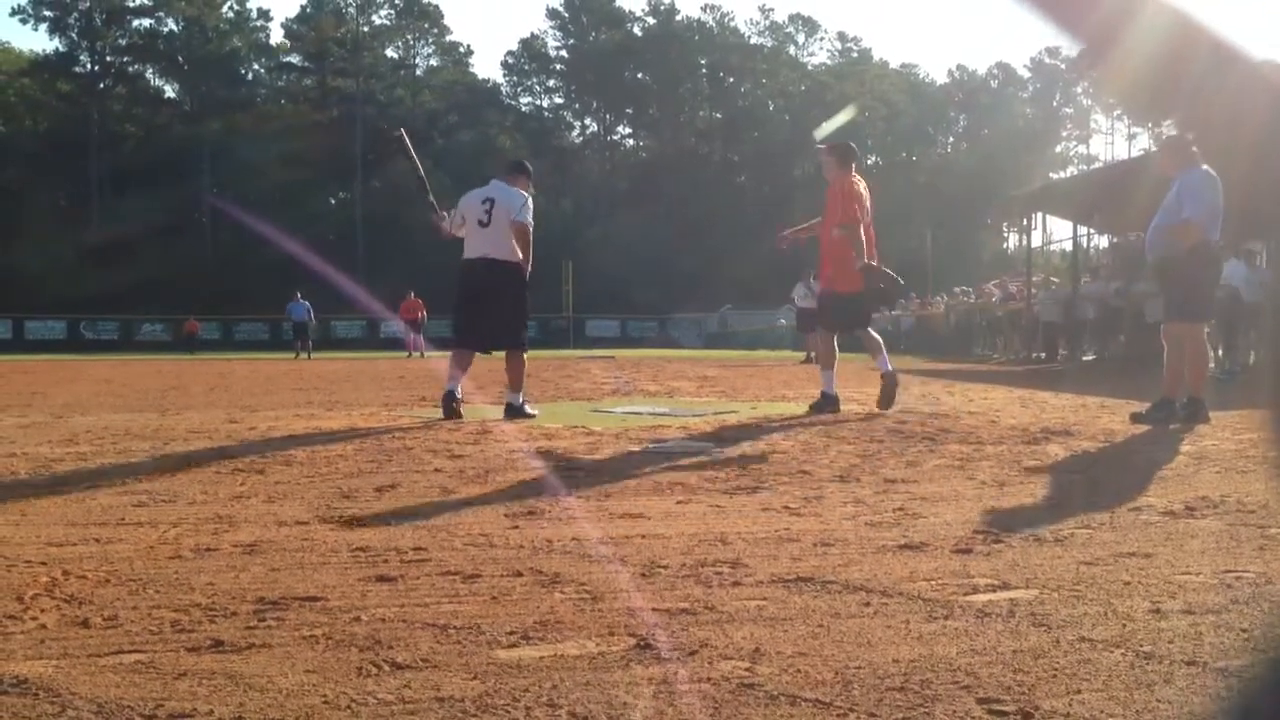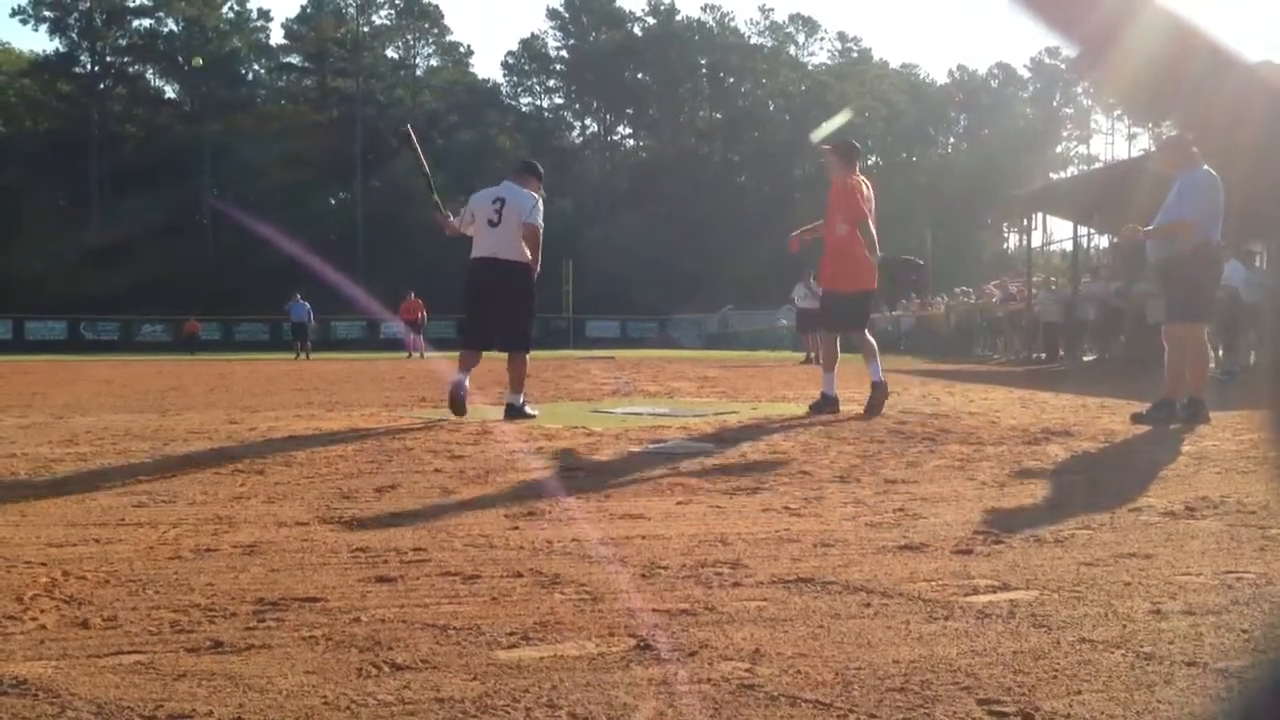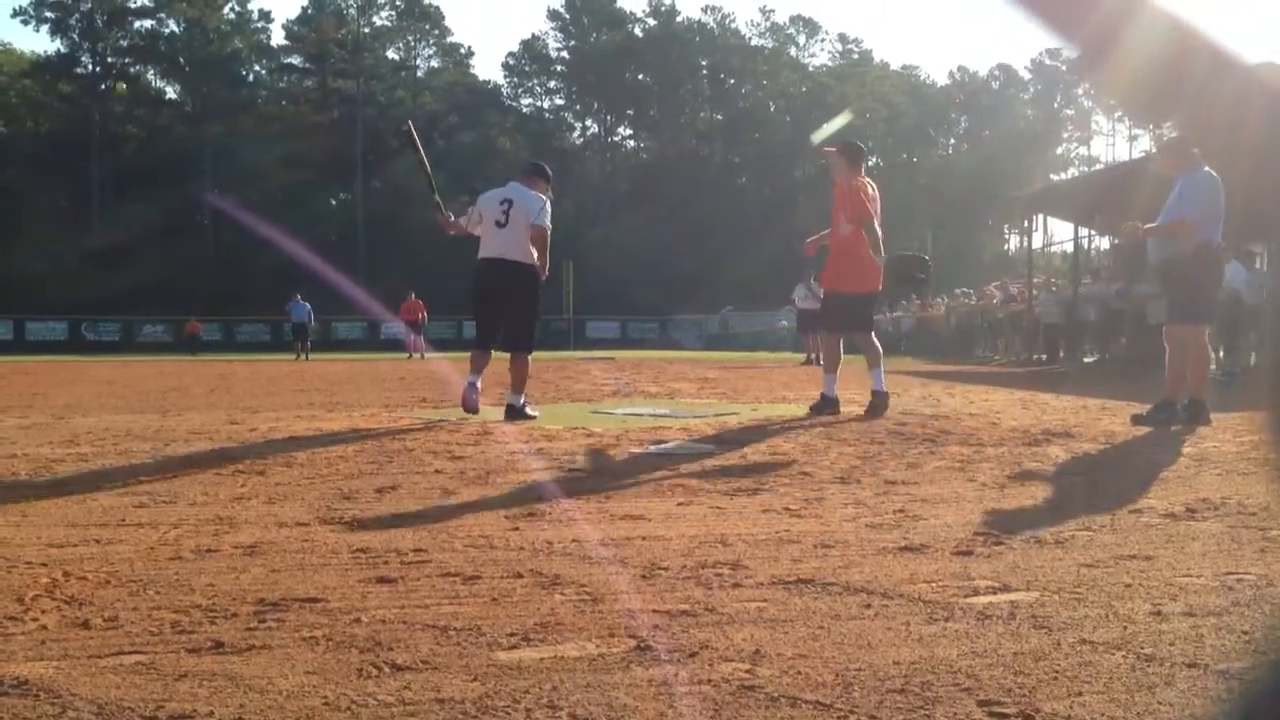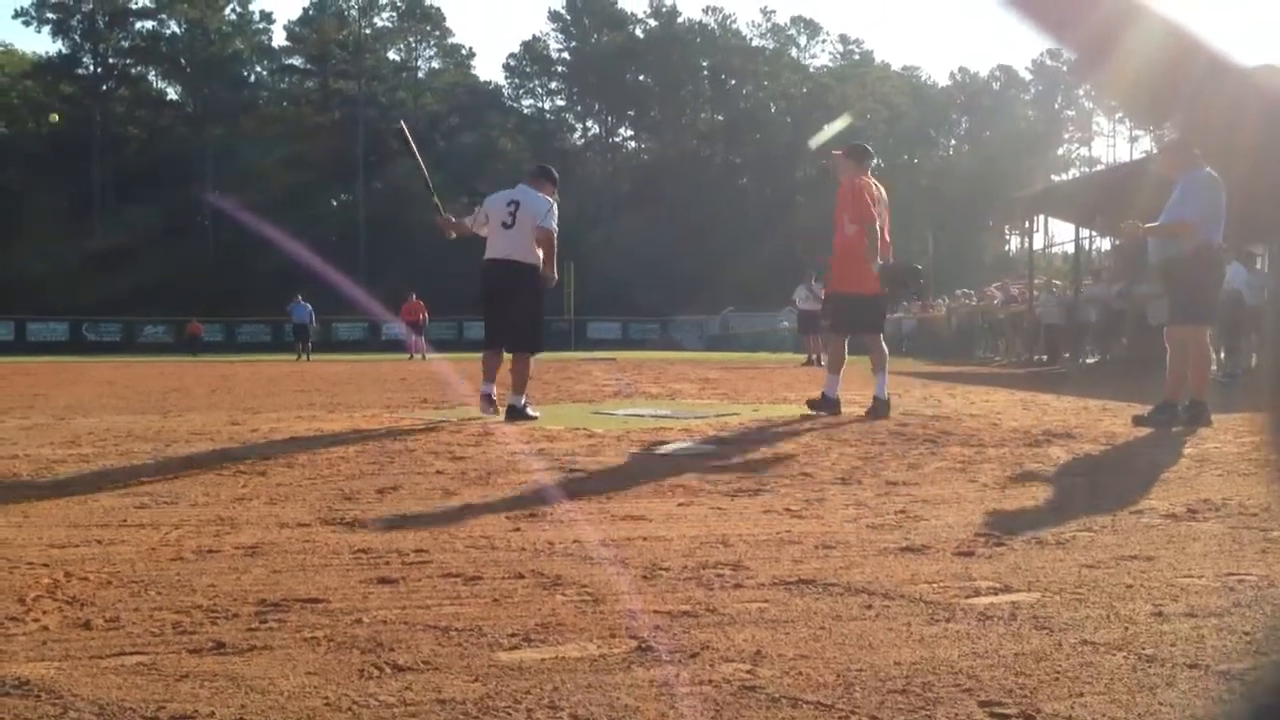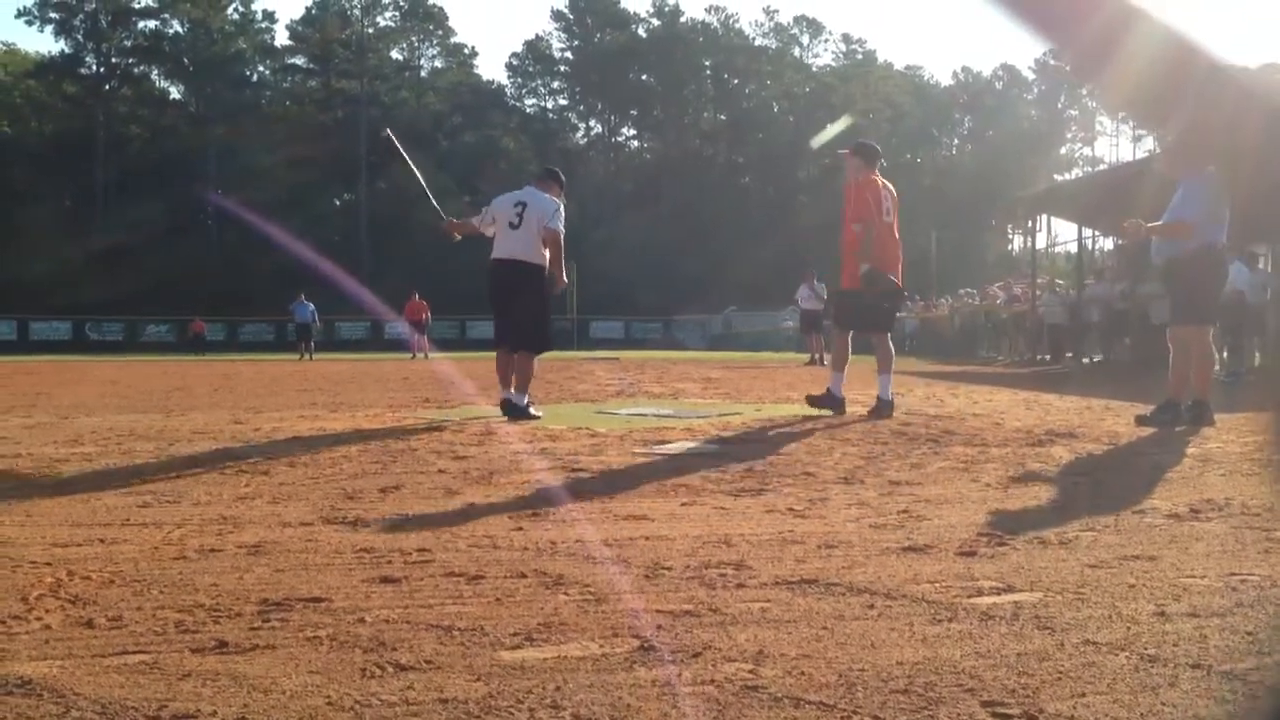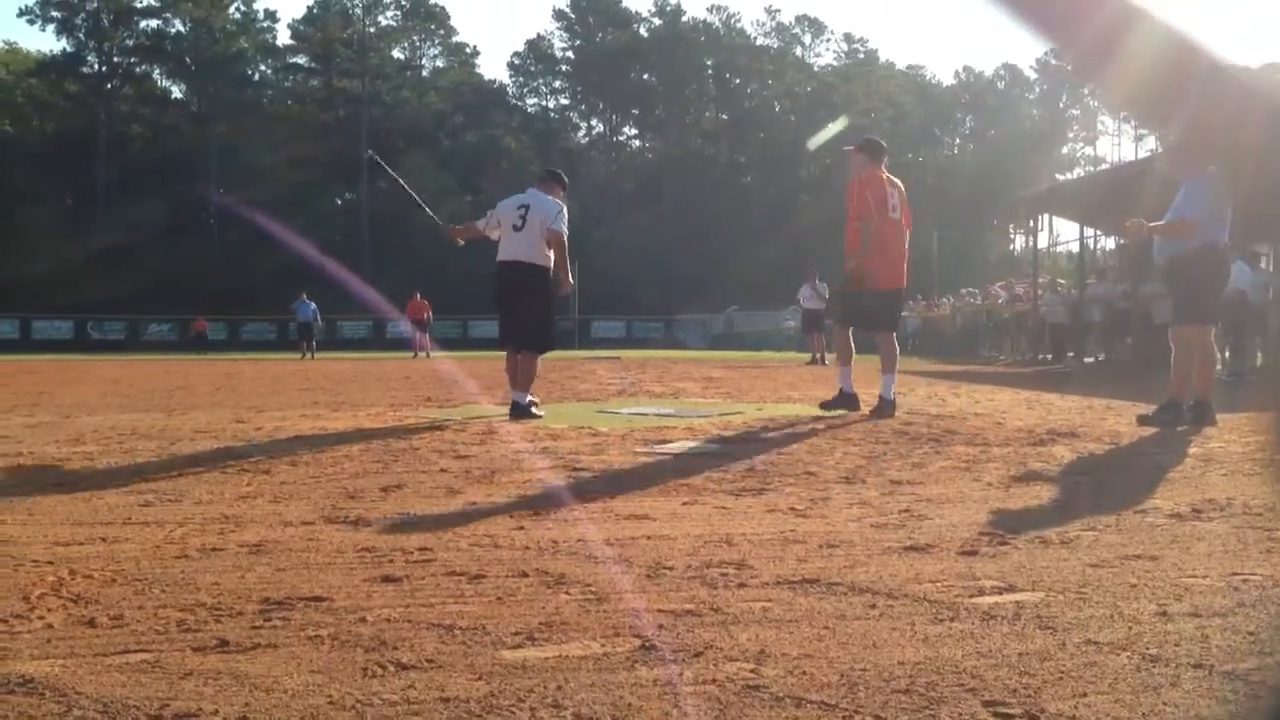
dt=0.1s
person 1, frame 1
left shoulder: (1197, 177)
right shoulder: (1186, 180)
left elbow: (1192, 226)
left wrist: (1150, 242)
right wrist: (1148, 241)
left hip: (1191, 263)
right hip: (1179, 265)
left knee: (1189, 332)
right knee: (1173, 334)
left ankle: (1194, 404)
right ankle: (1169, 402)
person 1, frame 2
left shoulder: (1199, 178)
right shoulder: (1187, 181)
left elbow: (1185, 226)
left wrist: (1143, 234)
right wrist: (1145, 233)
left hip: (1194, 264)
right hip: (1180, 265)
left knee: (1190, 333)
right knee: (1173, 335)
left ankle: (1195, 404)
right ankle: (1170, 403)
person 1, frame 3
left shoulder: (1200, 179)
right shoulder: (1188, 182)
left elbow: (1185, 226)
left wrist: (1144, 231)
right wrist: (1145, 232)
left hip: (1194, 265)
right hip: (1181, 266)
left knee: (1191, 334)
right knee: (1175, 336)
left ankle: (1195, 405)
right ankle: (1172, 404)
person 1, frame 4
left shoulder: (1200, 180)
right shoulder: (1189, 184)
left elbow: (1184, 227)
left wrist: (1143, 231)
right wrist: (1146, 232)
left hip: (1196, 265)
right hip: (1183, 267)
left knee: (1191, 335)
right knee: (1176, 337)
left ankle: (1196, 407)
right ankle: (1175, 405)
person 1, frame 5
left shoulder: (1203, 179)
right shoulder: (1193, 183)
left elbow: (1186, 227)
left wrist: (1146, 230)
right wrist: (1148, 230)
left hip: (1198, 265)
right hip: (1186, 266)
left knee: (1194, 335)
right knee: (1179, 337)
left ankle: (1199, 406)
right ankle: (1175, 405)
person 1, frame 6
left shoulder: (1206, 180)
right shoulder: (1195, 183)
left elbow: (1188, 226)
left wrist: (1148, 229)
right wrist: (1150, 230)
left hip: (1201, 265)
right hip: (1188, 267)
left knee: (1196, 334)
right knee: (1181, 337)
left ankle: (1201, 406)
right ankle: (1183, 404)
person 2, frame 1
left shoulder: (842, 186)
right shoulder: (857, 184)
left elbow: (851, 228)
left wrist: (861, 260)
right wrist: (795, 233)
left hip: (842, 275)
right hip: (858, 275)
left knee: (826, 333)
right knee: (862, 328)
left ankle: (829, 396)
right ankle: (887, 373)
person 2, frame 2
left shoulder: (845, 186)
right shoulder: (861, 184)
left elbow: (863, 223)
left wrist: (874, 255)
right wrist: (803, 233)
left hip: (842, 275)
right hip: (863, 275)
left knee: (829, 333)
right knee: (859, 330)
left ankle: (828, 397)
right ankle: (877, 381)
person 2, frame 3
left shoulder: (849, 186)
right shoulder: (867, 186)
left elbow: (869, 224)
left wrist: (880, 257)
right wrist: (818, 240)
left hip: (846, 277)
right hip: (868, 277)
left knee: (831, 334)
right knee: (865, 334)
left ankle: (829, 398)
right ankle: (879, 391)
person 2, frame 4
left shoulder: (853, 187)
right shoulder: (876, 188)
left elbow: (870, 226)
left wrist: (874, 262)
right wrist: (835, 254)
left hip: (852, 279)
right hip: (875, 279)
left knee: (835, 334)
right knee: (873, 336)
left ankle: (830, 397)
right ankle: (881, 398)
person 2, frame 5
left shoulder: (859, 185)
right shoulder: (887, 188)
left elbow: (868, 226)
left wrist: (865, 264)
left hip: (861, 276)
right hip: (885, 276)
left knee: (841, 331)
right knee: (881, 335)
left ankle: (835, 395)
right ankle: (885, 398)
person 2, frame 6
left shoulder: (863, 182)
right shoulder: (896, 186)
left elbow: (865, 224)
left wrist: (853, 262)
left hip: (864, 274)
right hip: (893, 274)
left knee: (842, 327)
right knee: (886, 334)
left ankle: (846, 392)
right ankle: (887, 399)
person 3, frame 1
left shoulder: (469, 197)
right shoulder: (519, 198)
left elbow: (449, 230)
right elbow: (521, 229)
left wrist: (442, 220)
right wrist: (526, 262)
left hip: (472, 272)
right hip: (506, 272)
left knee: (465, 340)
right knee: (515, 343)
left ankle: (452, 391)
right ankle: (515, 402)
person 3, frame 2
left shoulder: (480, 197)
right shoulder: (530, 199)
left elbow: (457, 228)
right elbow: (532, 231)
left wrist: (446, 222)
right wrist: (535, 262)
left hip: (480, 270)
right hip: (514, 272)
left knee: (474, 337)
right knee: (518, 343)
left ankle: (461, 381)
right ankle: (515, 403)
person 3, frame 3
left shoulder: (487, 197)
right shoulder: (537, 201)
left elbow: (464, 227)
right elbow: (540, 233)
left wrist: (449, 223)
right wrist: (543, 266)
left hip: (487, 271)
right hip: (520, 274)
left knee: (484, 337)
right knee: (521, 344)
left ankle: (473, 382)
right ankle: (516, 404)
person 3, frame 4
left shoulder: (495, 199)
right shoulder: (544, 203)
left elbow: (469, 226)
right elbow: (546, 235)
left wrist: (449, 224)
right wrist: (551, 271)
left hip: (493, 271)
right hip: (524, 274)
left knee: (494, 340)
right knee: (523, 344)
left ankle: (488, 392)
right ankle: (517, 404)
person 3, frame 5
left shoulder: (502, 200)
right shoulder: (551, 205)
left elbow: (475, 226)
right elbow: (553, 236)
left wrist: (454, 227)
right wrist: (559, 273)
left hip: (500, 271)
right hip: (530, 274)
left knee: (504, 339)
right knee: (528, 344)
left ankle: (507, 397)
right ankle: (520, 403)
person 3, frame 6
left shoulder: (507, 204)
right shoulder: (555, 206)
left elbow: (481, 229)
right elbow: (556, 238)
left wrist: (457, 232)
right wrist: (565, 273)
left hip: (505, 273)
right hip: (535, 276)
left knee: (513, 341)
right knee: (533, 344)
left ankle: (518, 397)
right ankle: (521, 401)
